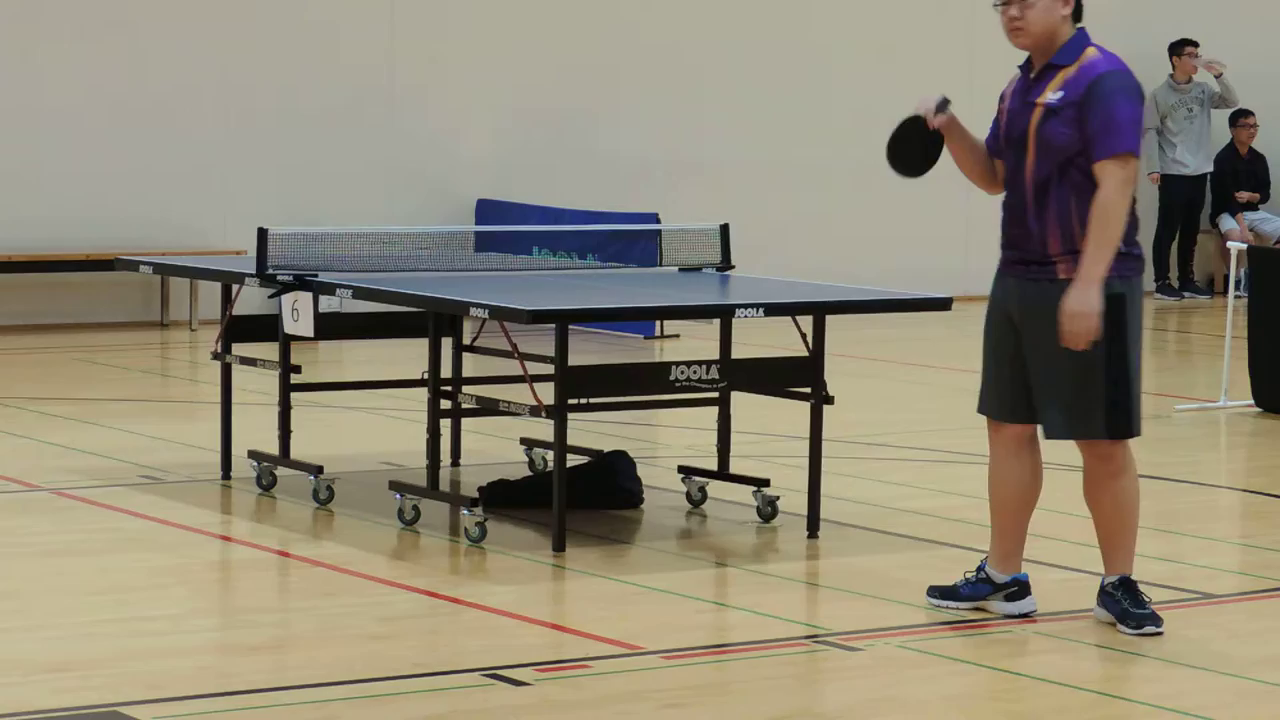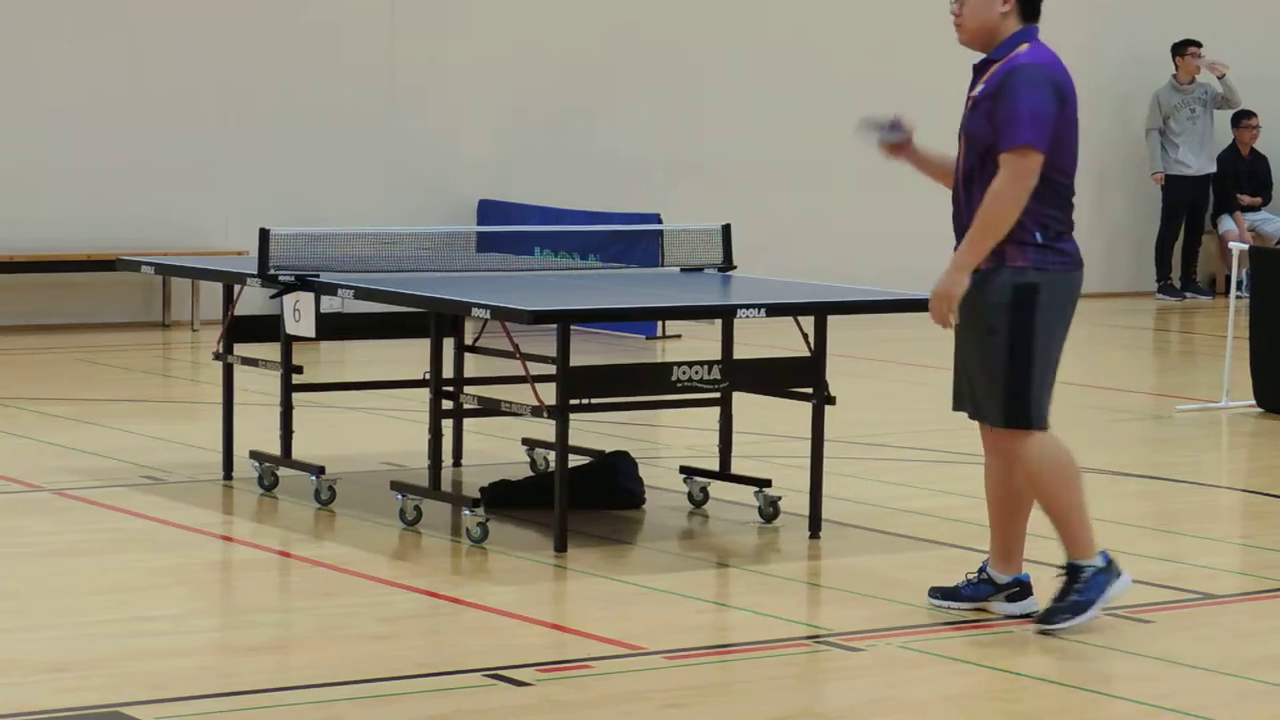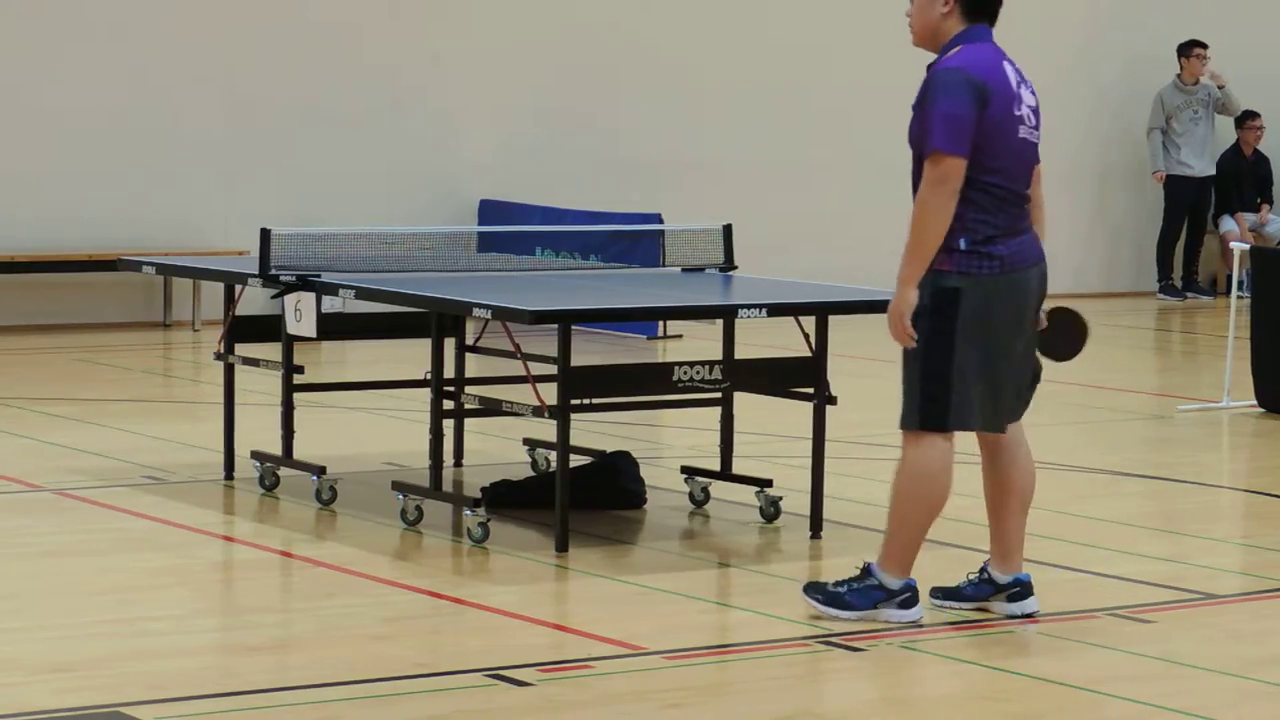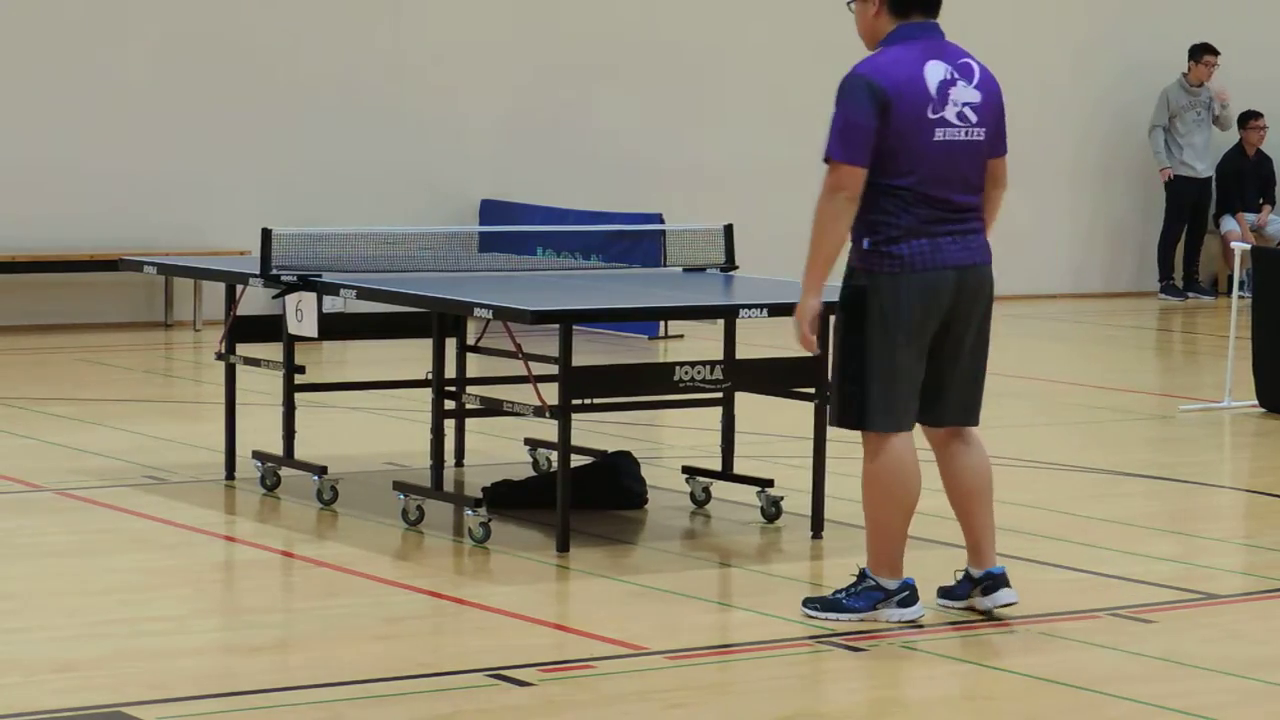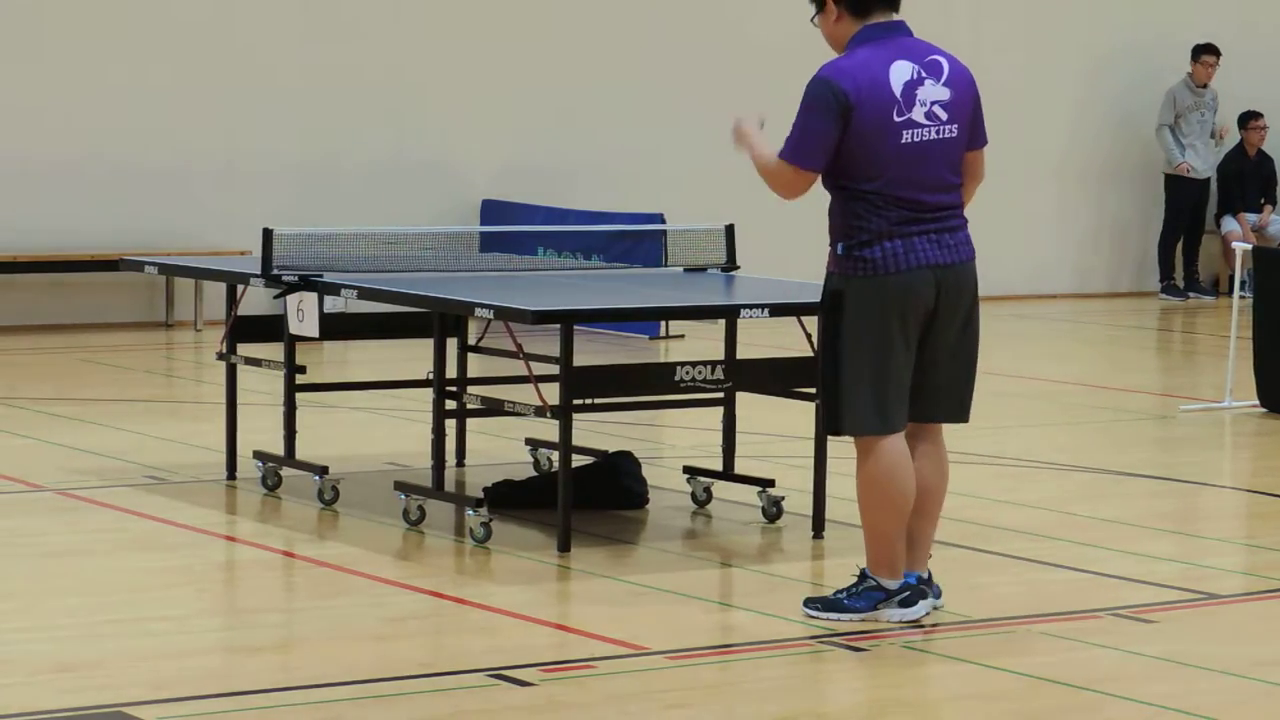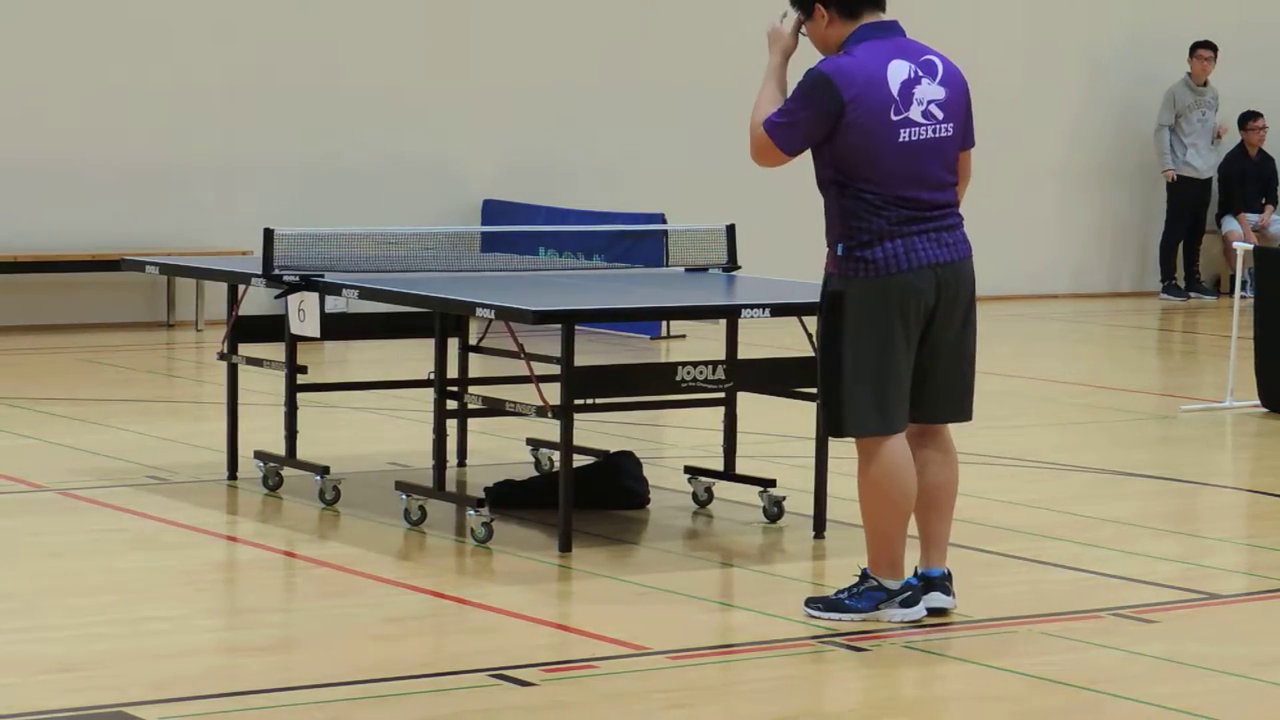
dt=0.4s
person 1, frame 1
left shoulder: (1105, 79)
right shoulder: (1020, 86)
left elbow: (1114, 186)
right elbow: (995, 177)
left wrist: (1087, 284)
right wrist: (952, 136)
left hip: (1091, 289)
right hip: (1019, 281)
left knee: (1103, 441)
right knee: (1009, 428)
left ankle: (1119, 583)
right ankle: (1003, 576)
person 1, frame 2
left shoulder: (1029, 71)
right shoulder: (1000, 74)
left elbow: (1018, 181)
left wrist: (958, 268)
right wrist: (915, 156)
left hip: (1025, 273)
right hip: (1007, 274)
left knee: (1018, 427)
right knee: (1001, 426)
left ankle: (1091, 563)
right ankle: (1005, 575)
person 1, frame 3
left shoulder: (955, 75)
right shoulder: (1010, 74)
left elbow: (942, 186)
left wrist: (908, 284)
right wrist: (1038, 279)
left hip: (967, 276)
right hip: (1017, 268)
left knee: (929, 430)
right knee: (999, 426)
left ankle: (890, 583)
right ankle: (1007, 577)
person 1, frame 4
left shoulder: (872, 78)
right shoulder: (978, 76)
left elbow: (843, 190)
right elbow: (995, 181)
left wrist: (811, 289)
left hip: (895, 272)
right hip: (969, 268)
left knee: (887, 430)
right knee: (954, 426)
left ankle: (886, 585)
right ankle: (986, 573)
person 1, frame 5
left shoulder: (840, 80)
right shoulder: (954, 71)
left elbow: (789, 181)
left wrist: (751, 142)
left hip: (876, 275)
right hip: (951, 265)
left knee: (879, 431)
right knee: (924, 427)
left ankle: (886, 586)
right ankle: (917, 573)
person 1, frame 6
left shoulder: (835, 78)
right shoulder: (946, 71)
left elbow: (764, 148)
left wrist: (777, 58)
left hip: (875, 274)
right hip: (949, 264)
left knee: (881, 432)
right knee: (928, 427)
left ankle: (888, 585)
right ankle: (935, 575)
person 2, frame 1
left shoulder: (1203, 91)
right shoulder: (1160, 94)
left elbow: (1232, 102)
right elbow: (1150, 132)
left wrist: (1219, 76)
right wrist: (1153, 167)
left hip: (1199, 171)
right hip: (1172, 172)
left knee: (1191, 229)
right knee: (1168, 228)
left ankle: (1186, 280)
right ankle: (1162, 283)
person 2, frame 2
left shoulder: (1206, 91)
right shoulder: (1162, 95)
left elbow: (1235, 103)
right elbow: (1153, 133)
left wrist: (1222, 76)
right wrist: (1156, 168)
left hip: (1203, 172)
right hip: (1175, 173)
left knee: (1195, 230)
right knee: (1171, 229)
left ankle: (1189, 281)
right ankle: (1164, 283)
person 2, frame 3
left shoulder: (1209, 92)
right shoulder: (1166, 94)
left elbow: (1234, 111)
right elbow: (1154, 131)
left wrist: (1222, 86)
right wrist: (1158, 165)
left hip: (1205, 173)
right hip: (1177, 173)
left knee: (1198, 230)
right knee: (1172, 229)
left ankle: (1190, 281)
right ankle: (1165, 283)
person 2, frame 4
left shoulder: (1210, 94)
right shoulder: (1170, 93)
left elbow: (1224, 126)
right elbow: (1156, 129)
left wrist: (1223, 108)
right wrist: (1163, 162)
left hip: (1204, 173)
right hip: (1179, 173)
left knee: (1198, 230)
right knee: (1173, 228)
left ankle: (1191, 281)
right ankle: (1166, 282)
person 2, frame 5
left shoulder: (1213, 95)
right shoulder: (1176, 92)
right elbow: (1162, 129)
left wrist: (1218, 133)
right wrist: (1176, 160)
left hip: (1204, 173)
right hip: (1179, 174)
left knee: (1196, 230)
right knee: (1173, 229)
left ankle: (1192, 281)
right ankle: (1167, 282)
person 2, frame 6
left shoulder: (1213, 94)
right shoulder: (1175, 92)
right elbow: (1162, 129)
left wrist: (1219, 134)
right wrist: (1167, 164)
left hip: (1205, 173)
right hip: (1181, 172)
left knee: (1196, 231)
right knee: (1175, 229)
left ankle: (1193, 281)
right ankle: (1168, 283)
person 3, frame 1
left shoulder: (1259, 159)
right shoulder: (1223, 159)
left elbow: (1265, 194)
right elbow: (1228, 198)
left wrist: (1249, 196)
right wrist: (1244, 230)
left hip: (1253, 212)
right hip: (1227, 213)
right knee: (1234, 236)
right ankle: (1233, 279)
person 3, frame 2
left shoulder: (1261, 160)
right shoulder: (1225, 159)
right elbow: (1228, 199)
left wrist: (1252, 200)
right wrist: (1243, 230)
left hip: (1255, 212)
right hip: (1228, 213)
right knee: (1230, 237)
right ankle: (1234, 280)
person 3, frame 3
left shoulder: (1263, 160)
right shoulder: (1227, 160)
right elbow: (1229, 199)
left wrist: (1264, 211)
right wrist: (1244, 230)
left hip: (1256, 213)
right hip: (1230, 214)
right knee: (1231, 237)
right ankle: (1234, 280)
person 3, frame 4
right shoulder: (1229, 160)
right elbow: (1231, 199)
left wrist: (1265, 213)
right wrist: (1246, 230)
left hip: (1258, 213)
right hip: (1231, 213)
right knee: (1232, 237)
right ankle: (1235, 280)
person 3, frame 5
right shoulder: (1230, 161)
right elbow: (1232, 200)
right wrist: (1247, 231)
left hip: (1259, 214)
right hip: (1232, 214)
right knee: (1233, 237)
right ankle: (1236, 279)
person 3, frame 6
right shoulder: (1231, 161)
right elbow: (1233, 200)
right wrist: (1247, 231)
left hip: (1260, 214)
right hip: (1233, 214)
right knee: (1233, 237)
right ankle: (1237, 279)
